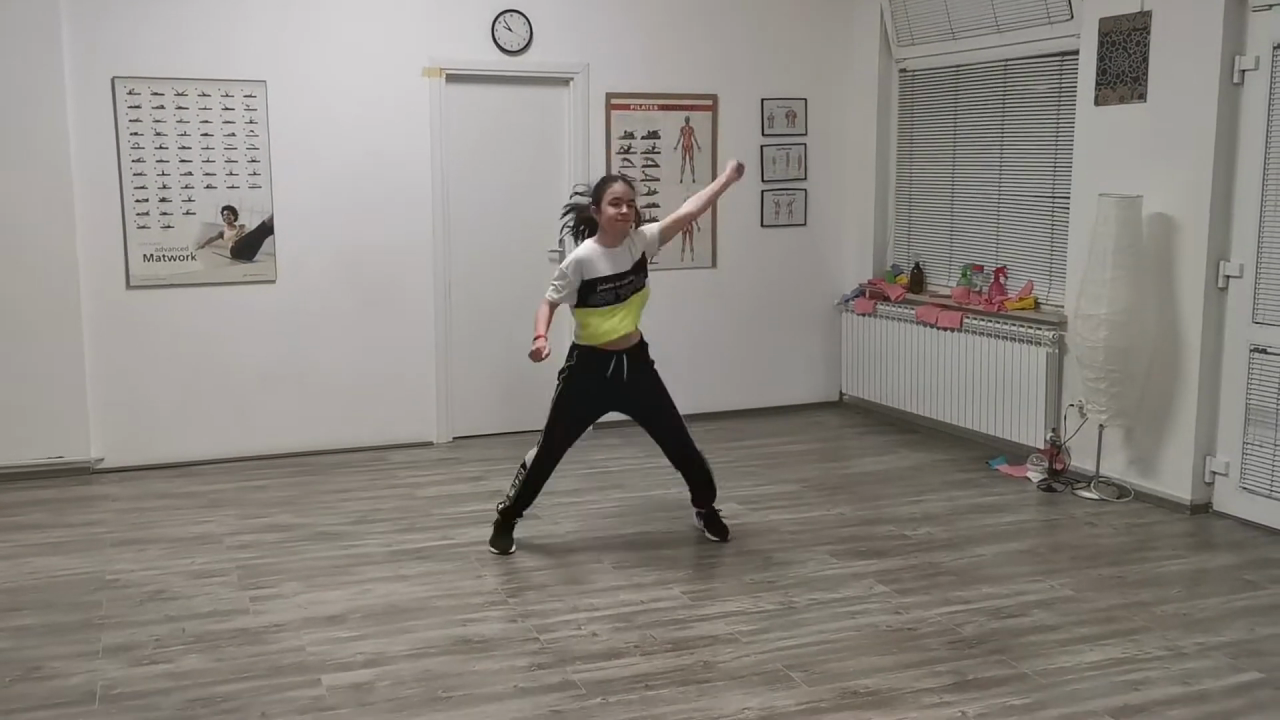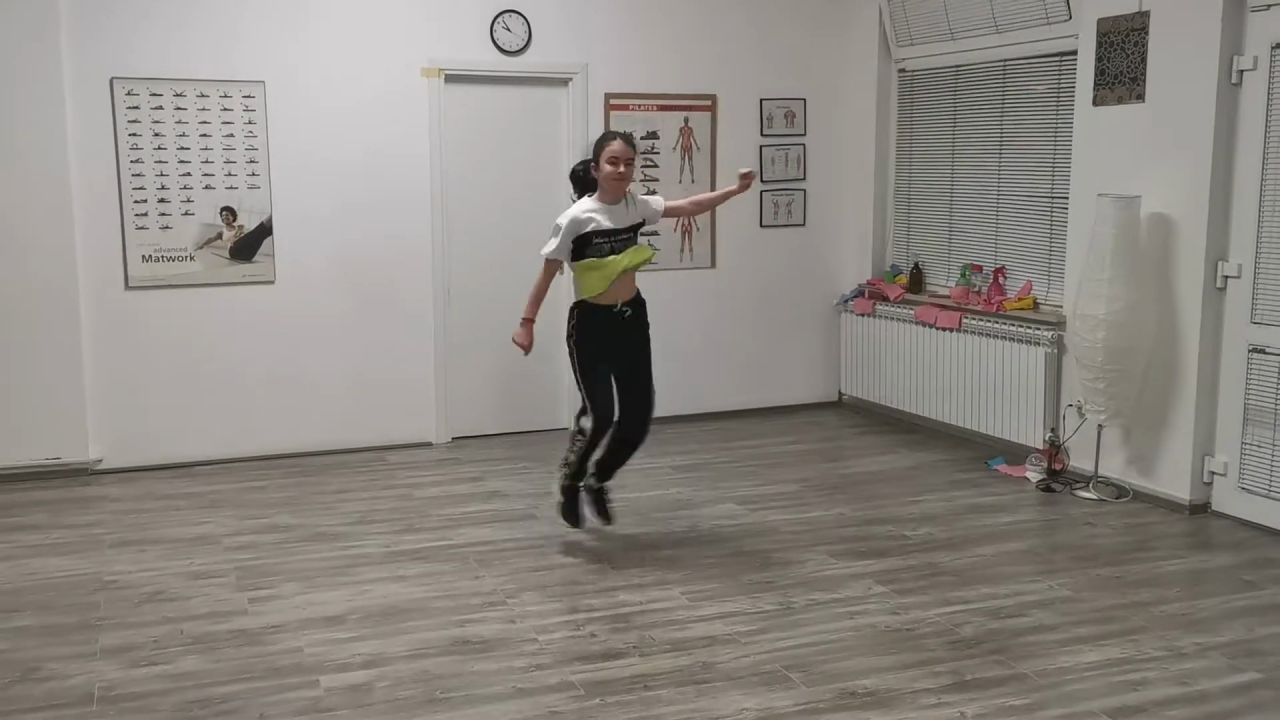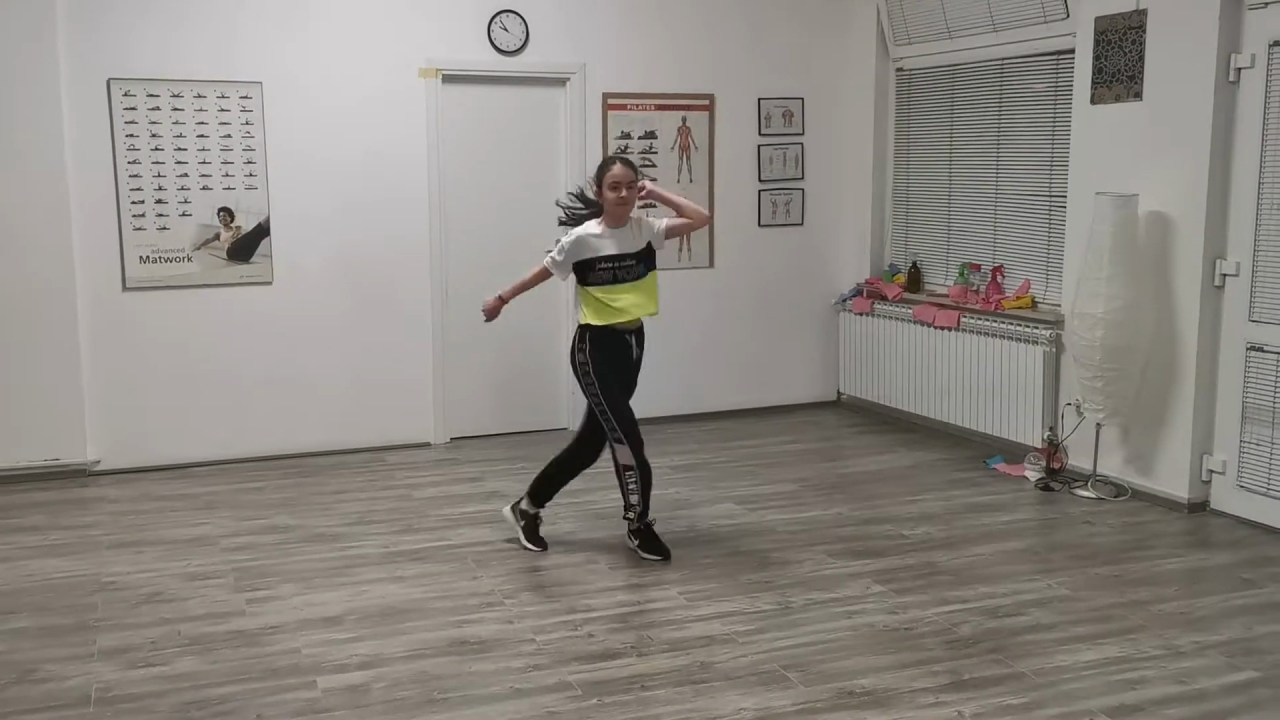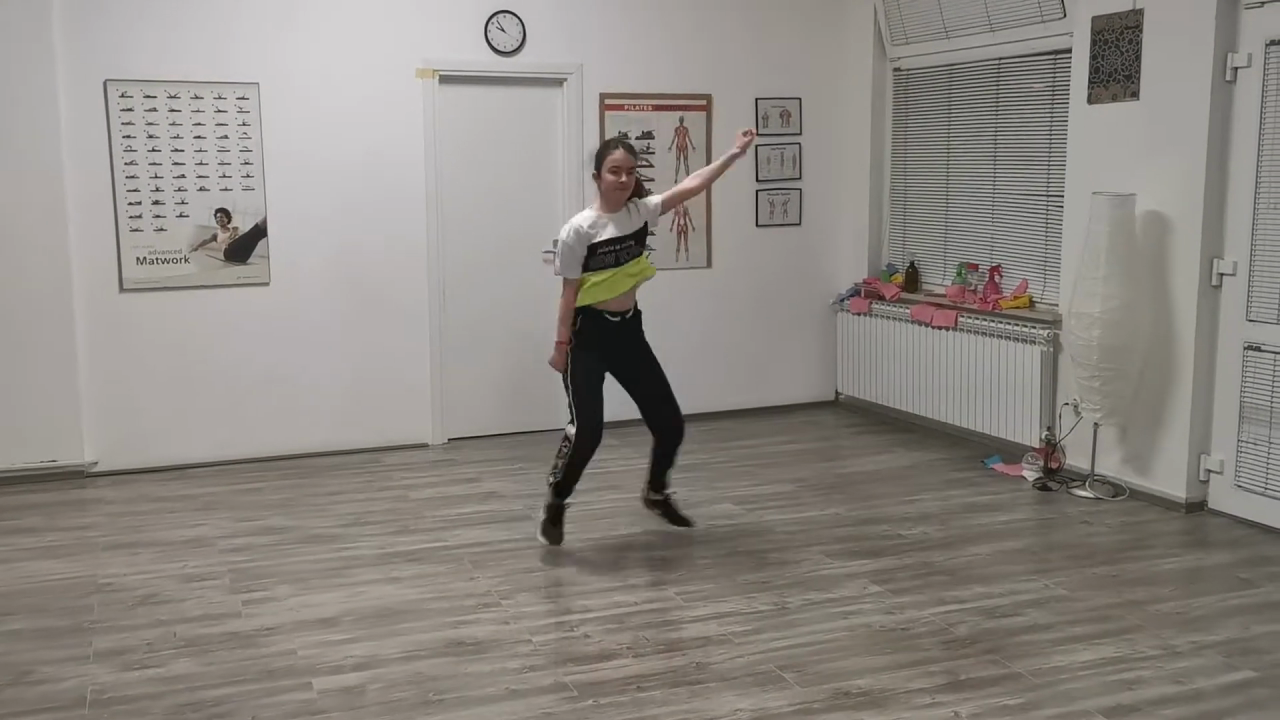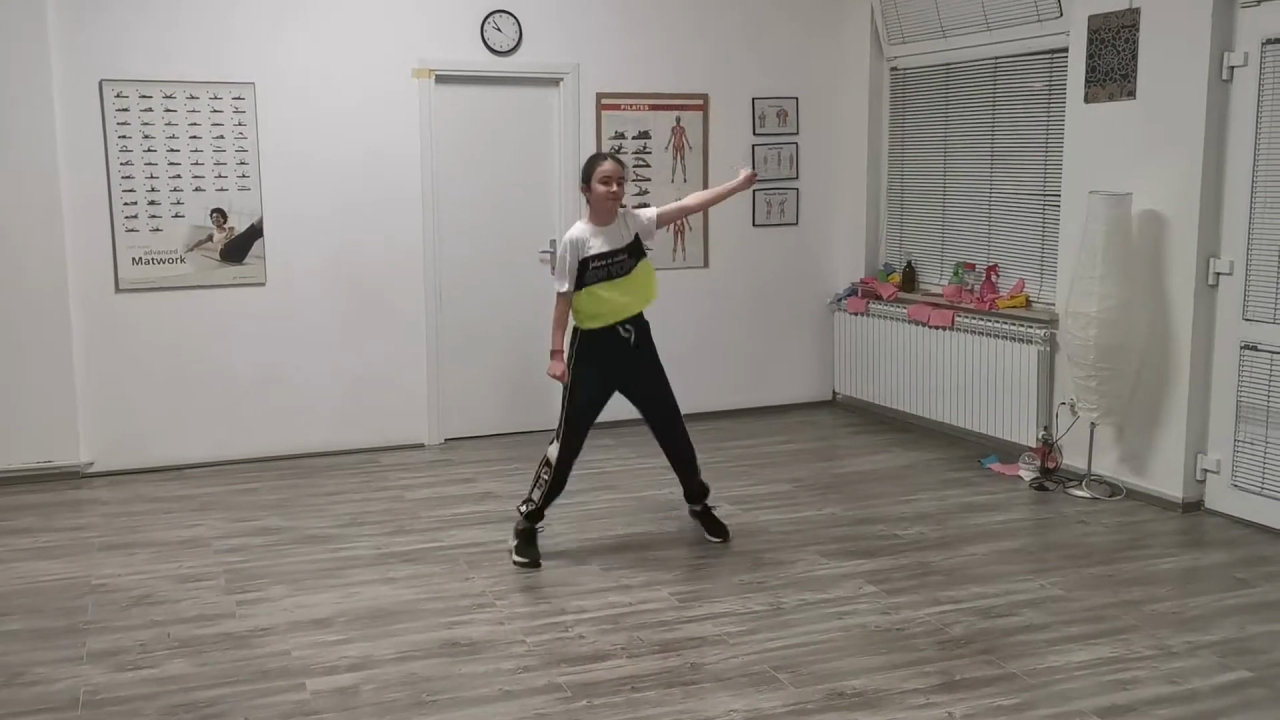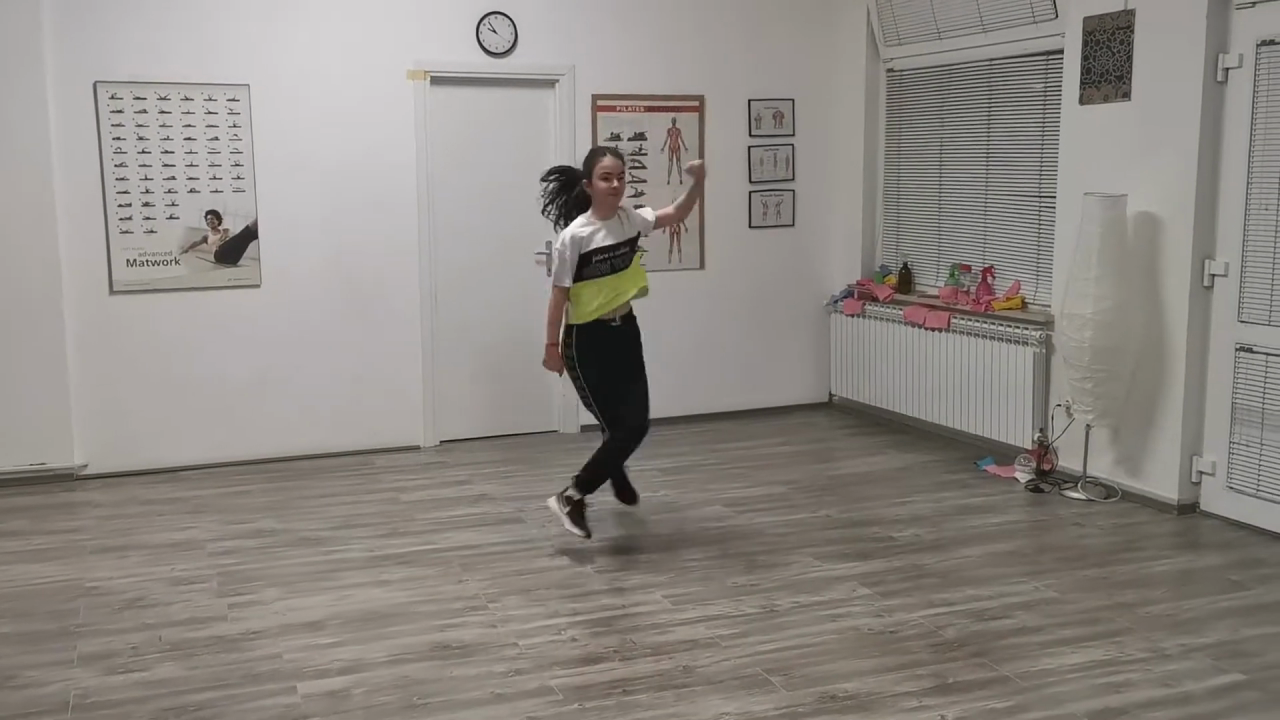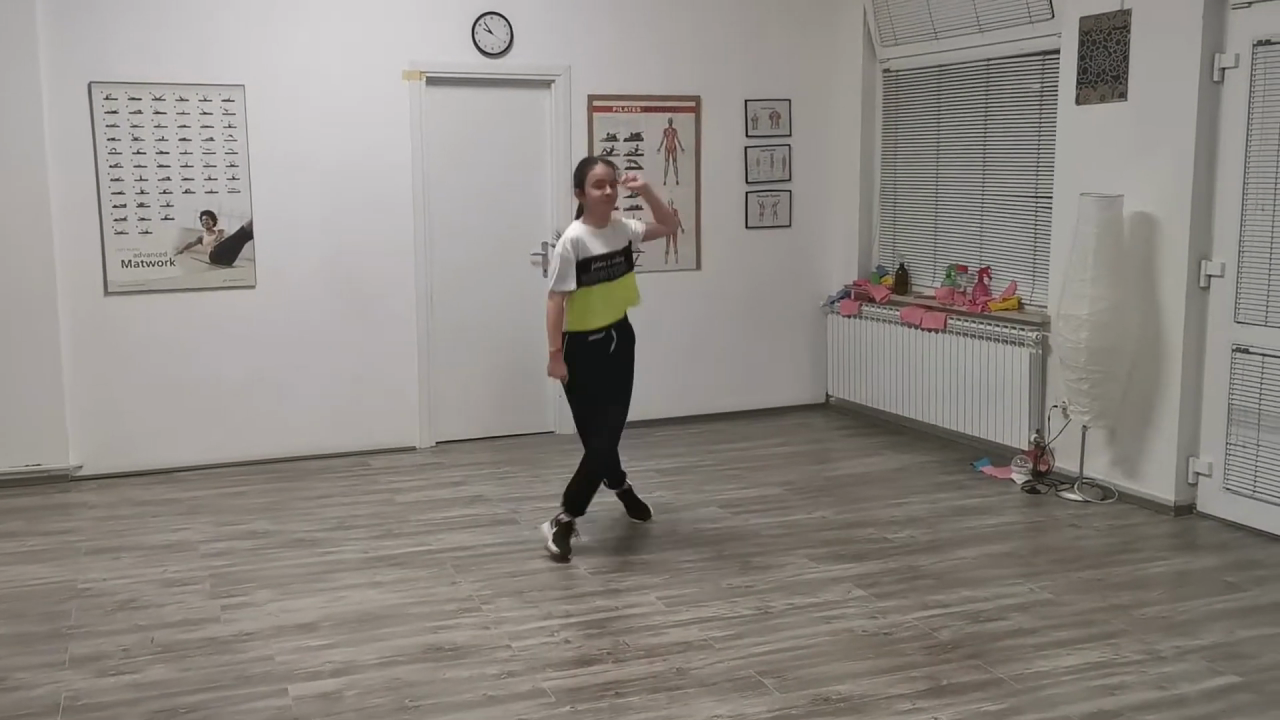
dt=0.2s
person 1, frame 1
left shoulder: (642, 240)
right shoulder: (579, 261)
left elbow: (687, 214)
right elbow: (548, 304)
left wrist: (726, 179)
right wrist: (540, 339)
left hip: (635, 364)
right hip: (588, 366)
left knee: (679, 444)
right knee: (549, 450)
left ankle: (705, 507)
right ankle: (507, 518)
person 1, frame 2
left shoulder: (641, 204)
right shoulder: (576, 219)
left elbow: (687, 209)
right elbow: (548, 270)
left wrist: (734, 189)
right wrist: (527, 321)
left hip: (633, 317)
right hip: (591, 323)
left knee: (635, 414)
right knee: (600, 413)
left ankle: (597, 482)
right ankle: (572, 483)
person 1, frame 3
left shoulder: (645, 229)
right shoulder: (582, 239)
left elbow: (702, 219)
right elbow: (541, 275)
left wrist: (657, 194)
right wrist: (501, 300)
left hip: (632, 343)
right hip: (595, 348)
left knee: (592, 440)
right knee: (626, 435)
left ankle: (526, 508)
right ankle: (638, 525)
person 1, frame 4
left shoulder: (643, 210)
right shoulder: (578, 229)
left elbow: (693, 186)
right elbow: (569, 289)
left wrist: (735, 152)
right wrist: (561, 342)
left hip: (629, 329)
right hip: (591, 332)
left knee: (668, 419)
right knee: (586, 431)
left ankle: (657, 492)
right ankle: (555, 506)
person 1, frame 5
left shoulder: (633, 222)
right shoulder: (574, 242)
left elbow: (685, 207)
right elbow: (561, 305)
left wrist: (733, 187)
right wrist: (556, 355)
left hip: (634, 340)
right hip: (592, 348)
left knee: (673, 433)
right knee: (568, 443)
left ankle: (699, 505)
right ankle: (526, 526)
person 1, frame 6
left shoulder: (632, 218)
right shoulder: (574, 236)
left elbow: (681, 213)
right elbow: (561, 294)
left wrist: (697, 182)
right wrist: (551, 346)
left hip: (624, 333)
right hip: (586, 338)
left knee: (632, 424)
right knee: (620, 425)
left ankle: (573, 496)
person 1, frame 7
left shoulder: (621, 228)
right shoulder: (572, 241)
left elbow: (669, 227)
right elbow: (557, 304)
left wrist: (648, 192)
right wrist: (555, 356)
left hip: (618, 339)
right hip: (578, 347)
left knee: (606, 435)
right knee: (596, 438)
left ankle: (563, 522)
right ankle: (620, 484)
